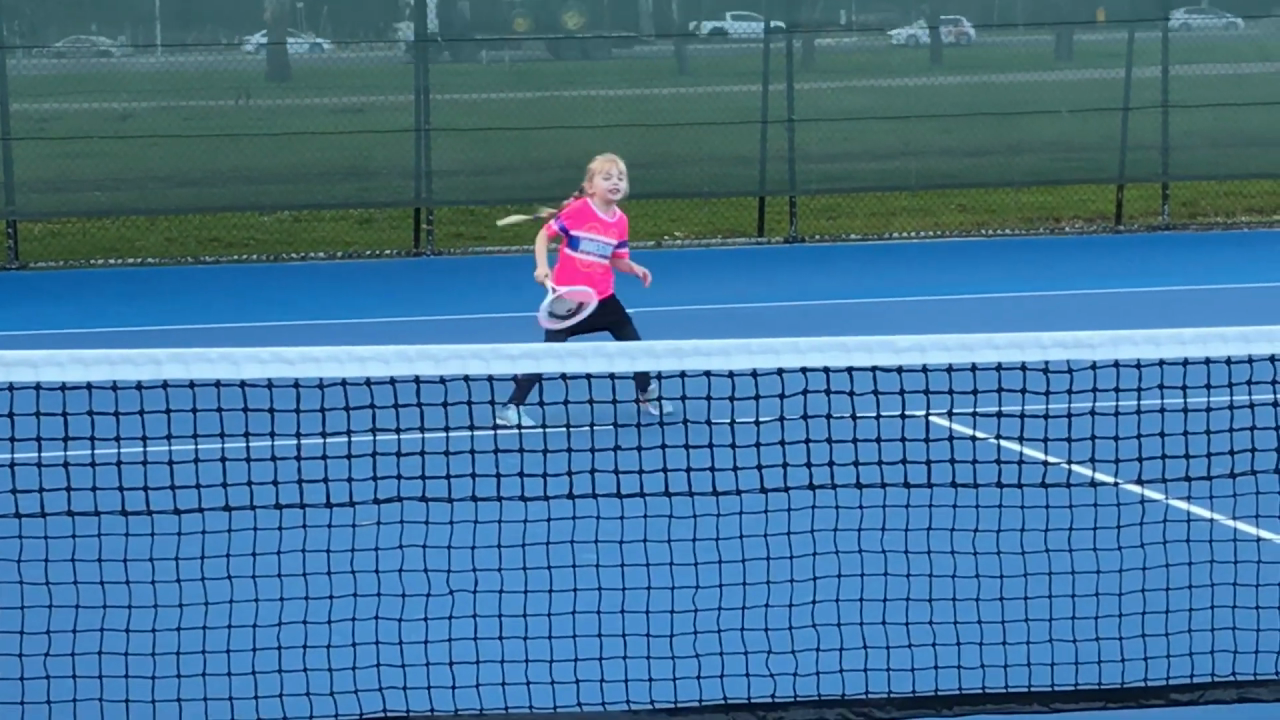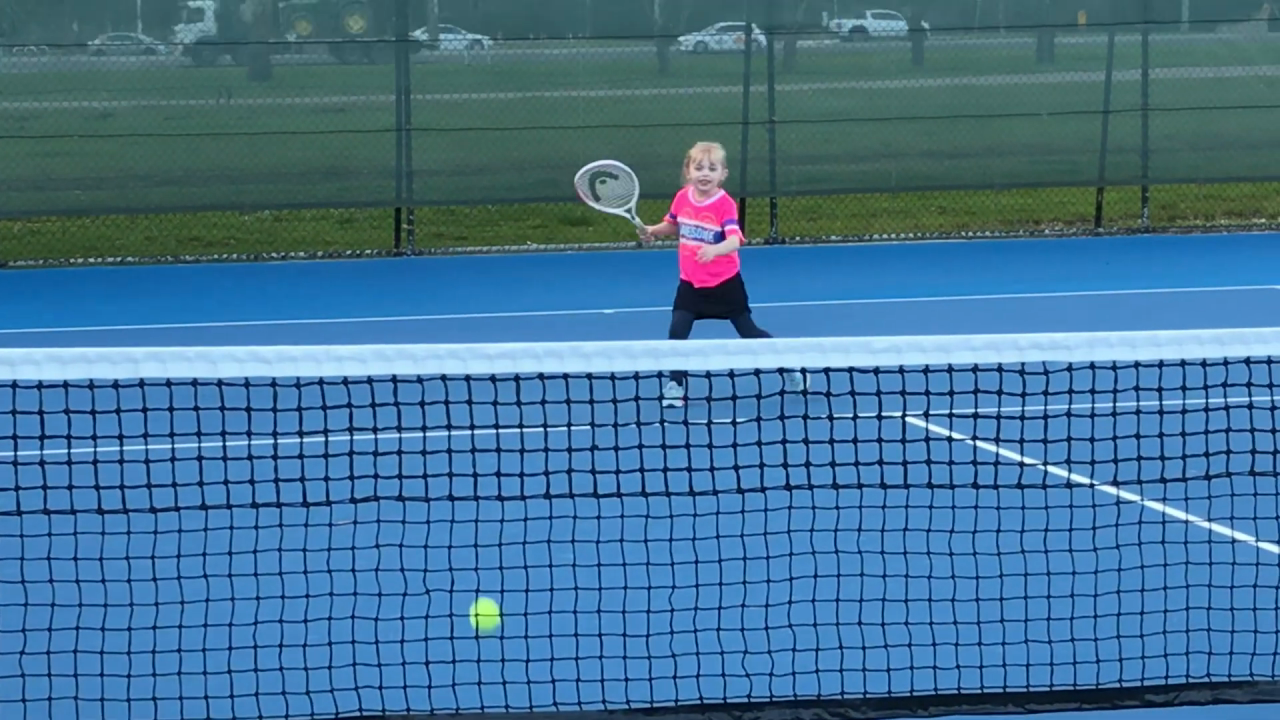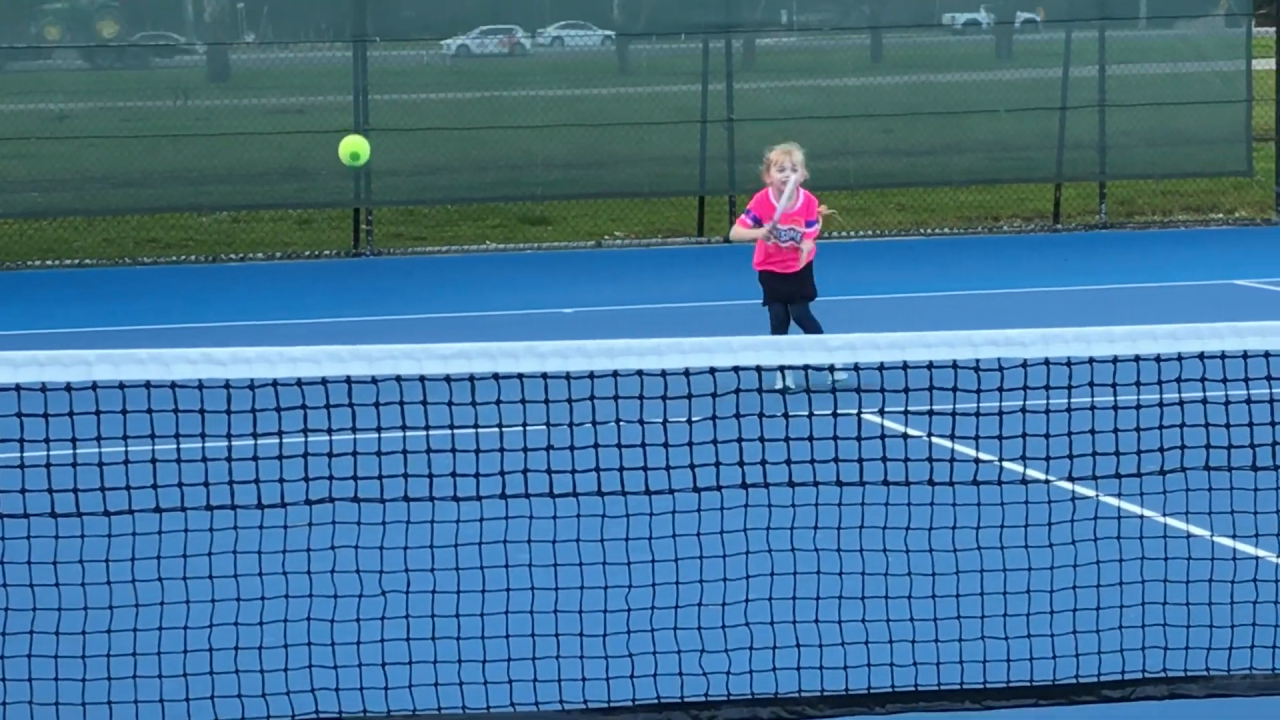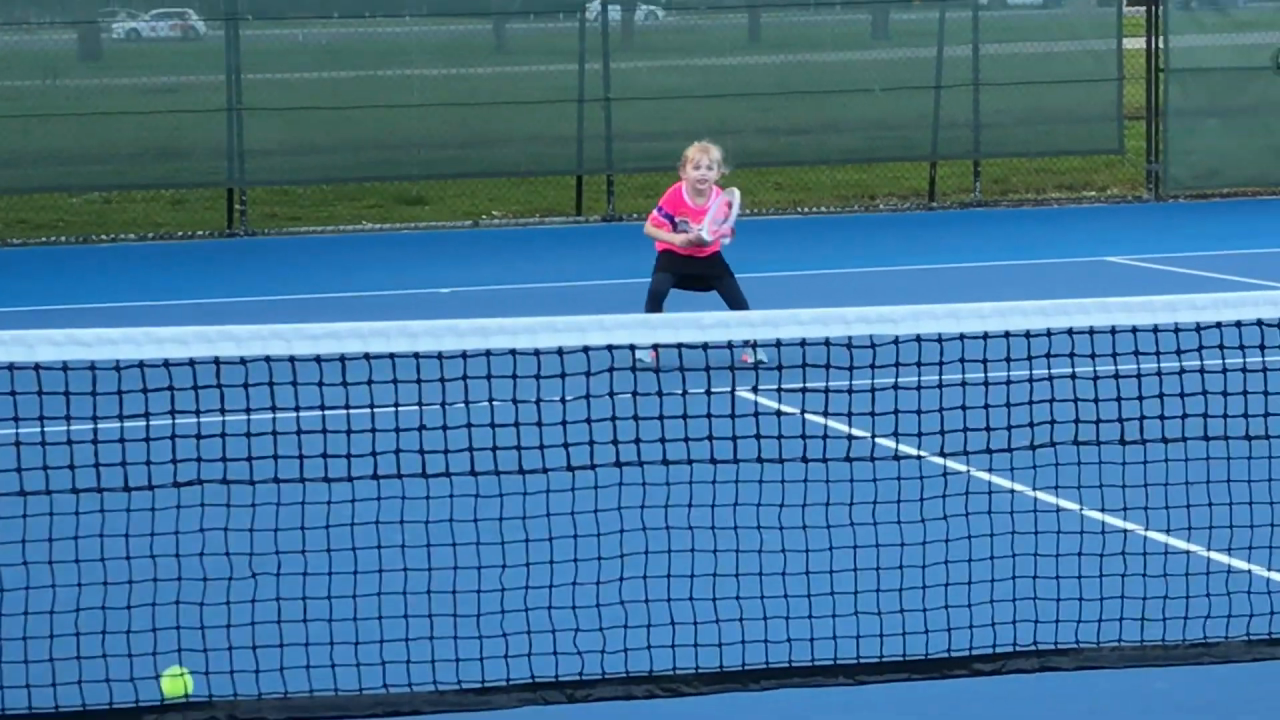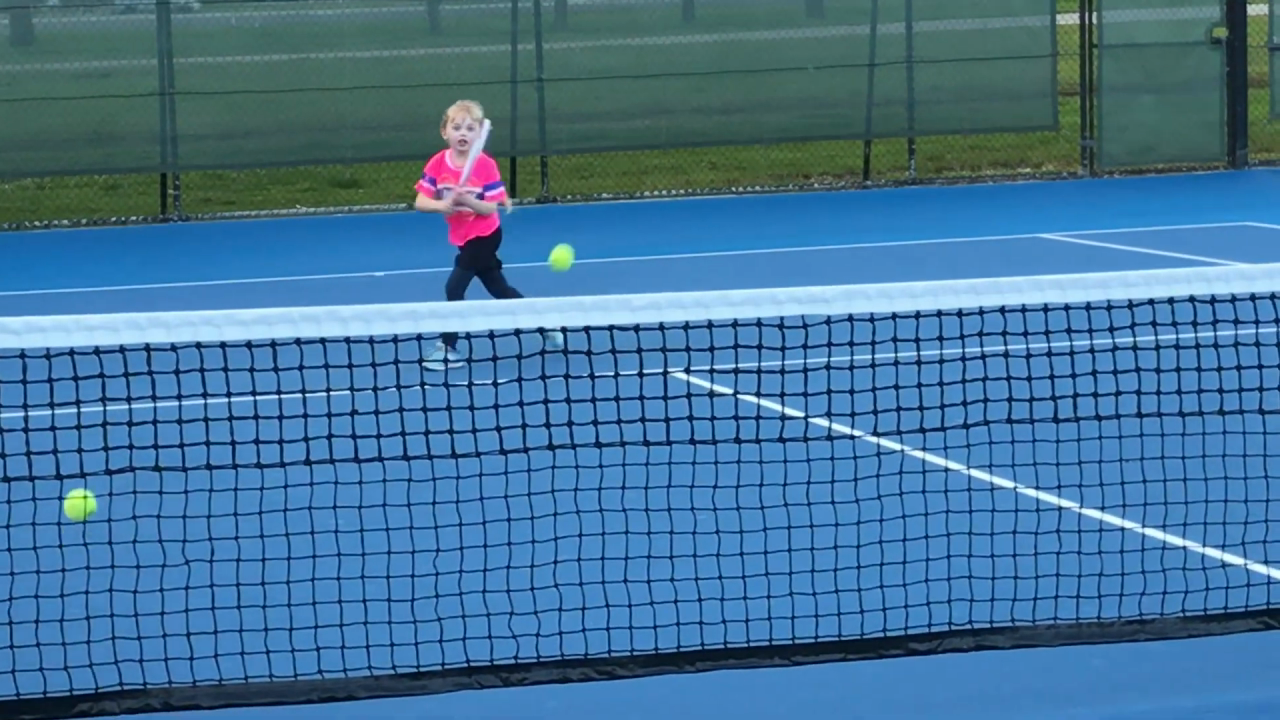
dt=0.5s
person 1, frame 1
left shoulder: (621, 221)
right shoulder: (575, 210)
right elbow: (543, 236)
left wrist: (636, 269)
right wrist: (542, 267)
left hip: (602, 295)
left knee: (633, 343)
left ankle: (647, 393)
right ankle: (512, 405)
person 1, frame 2
left shoulder: (726, 204)
right shoulder: (682, 198)
left elbow: (735, 240)
right elbow: (671, 225)
left wrist: (714, 250)
right wrist: (652, 230)
left hip: (725, 279)
right hip: (691, 280)
left knee: (747, 331)
right knee: (678, 331)
left ankle: (788, 367)
right ankle: (675, 385)
person 1, frame 3
left shoulder: (809, 202)
right shoulder: (761, 201)
left elbow: (810, 240)
right elbow: (735, 233)
left wrist: (806, 248)
right wrist: (759, 234)
left hip: (799, 267)
right hip: (770, 268)
left knee: (800, 314)
right knee: (778, 318)
right ankle: (784, 369)
person 1, frame 4
right shoulder: (673, 195)
left elbow: (722, 237)
right elbow: (649, 228)
left wrist: (710, 237)
right wrist: (677, 238)
left hip: (707, 255)
right hip: (672, 252)
left knee: (736, 300)
right knee: (656, 291)
left ankle: (751, 347)
right ankle: (647, 346)
person 1, frame 5
left shoulder: (486, 165)
right shoulder: (436, 163)
left elbow: (491, 208)
right elbow: (420, 202)
left wrist: (468, 201)
right wrist: (446, 204)
left hip: (483, 236)
right hip: (464, 238)
left knee: (453, 286)
right knee: (499, 289)
left ankle: (449, 348)
right ankle: (546, 326)
